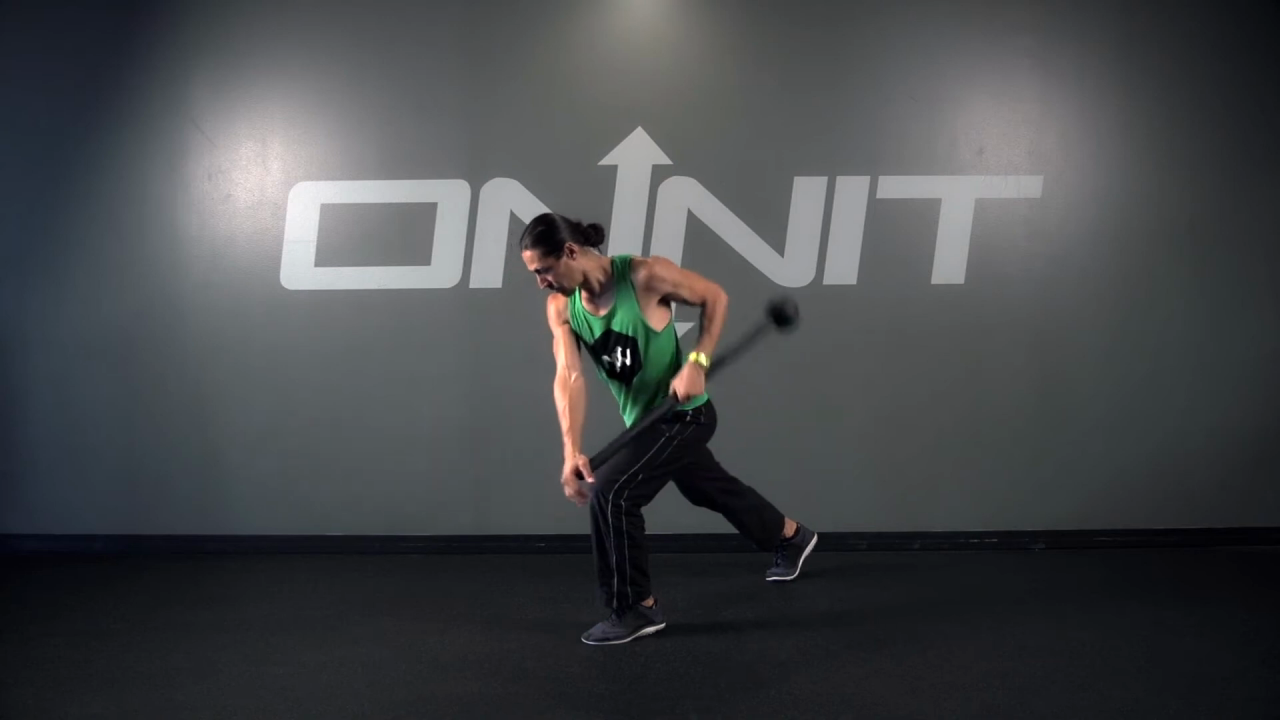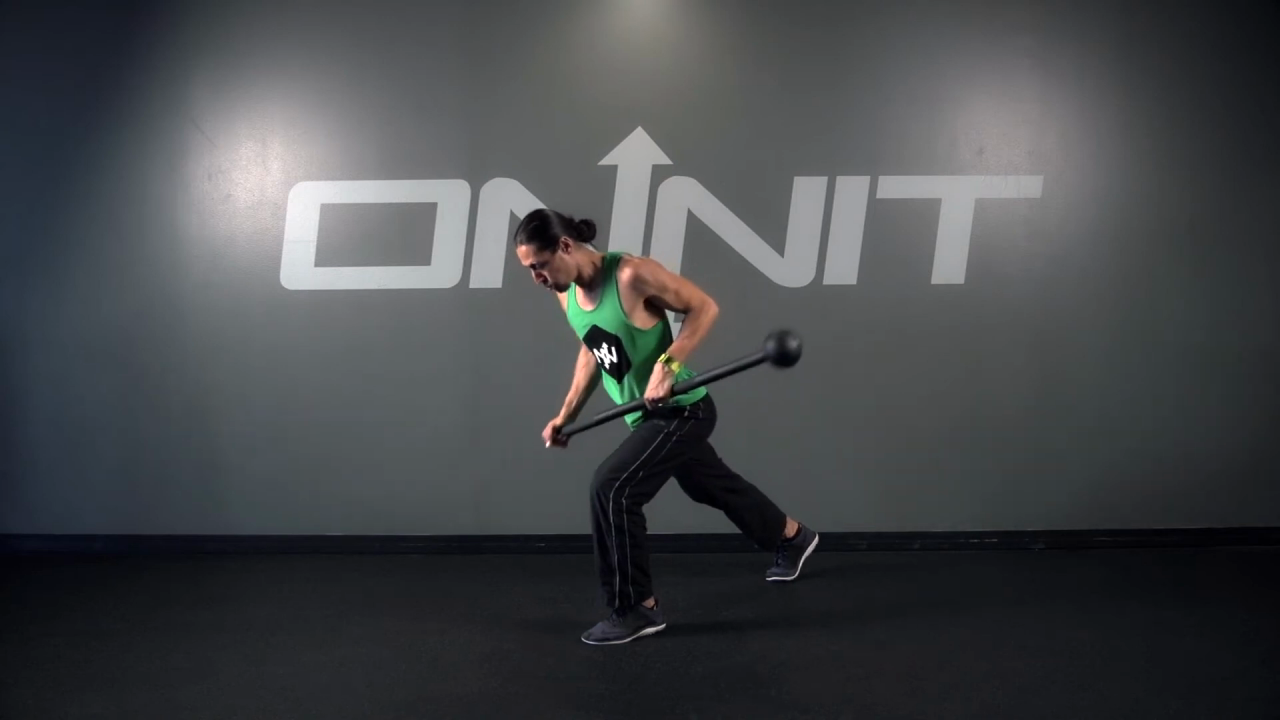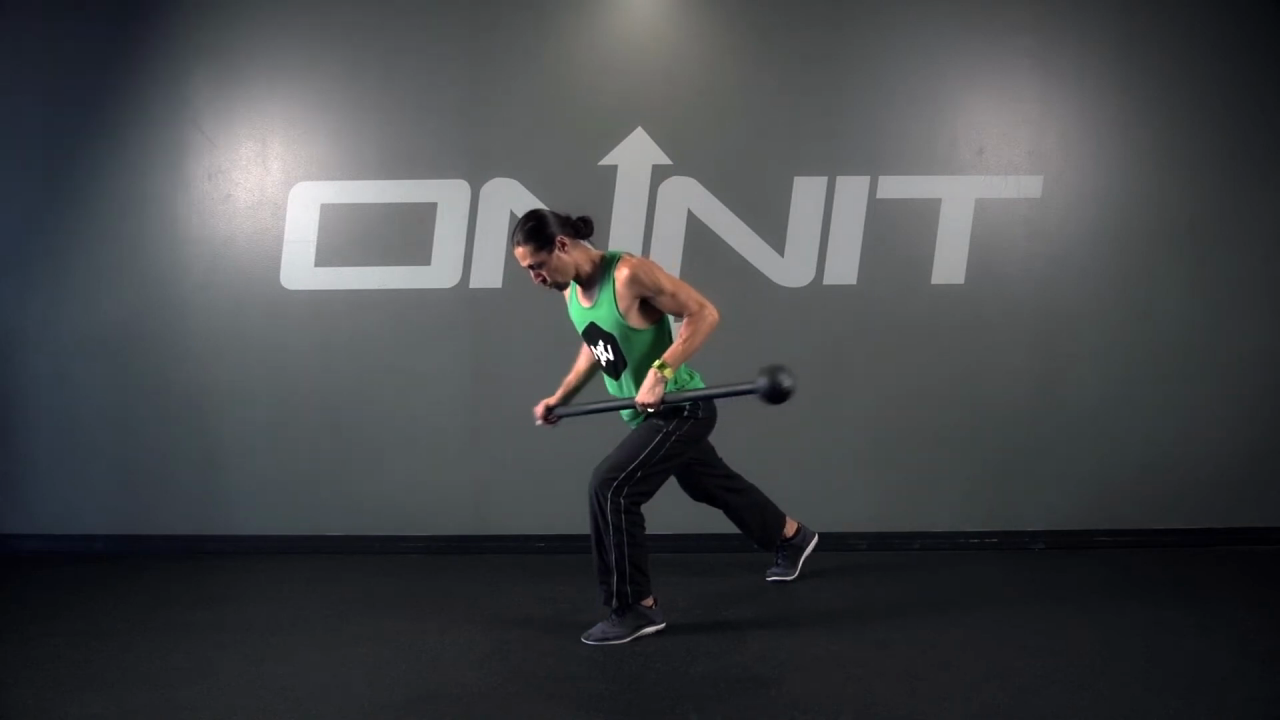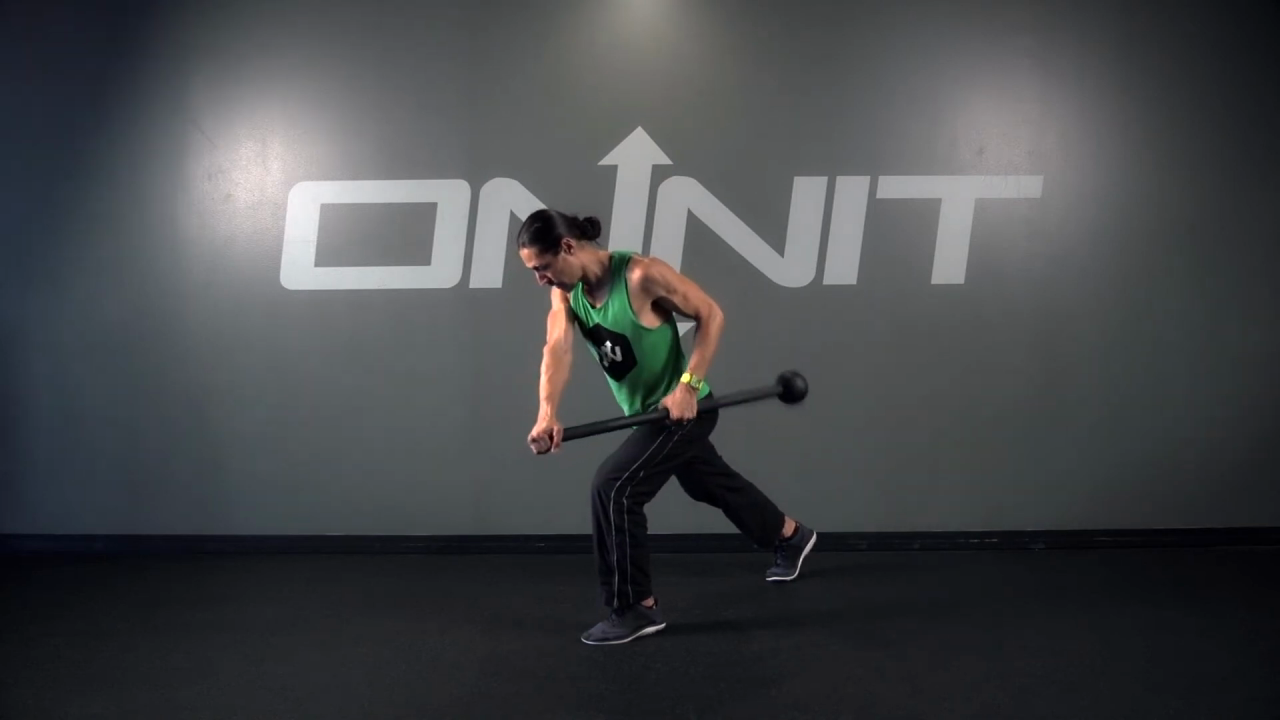
dt=1s
person 1, frame 1
left shoulder: (645, 275)
right shoulder: (560, 308)
left elbow: (715, 297)
right elbow: (569, 376)
left wrist: (696, 361)
right wrist: (571, 450)
left hip: (683, 411)
right hip: (644, 420)
left knee: (612, 490)
right knee: (711, 489)
left ankle: (636, 608)
right ankle: (791, 537)
person 1, frame 2
left shoulder: (632, 274)
right shoulder: (567, 294)
left elbow: (704, 307)
left wrist: (666, 366)
right wrist: (565, 415)
left hip: (681, 409)
right hip: (649, 417)
left knee: (611, 488)
right knee: (713, 486)
left ankle: (637, 609)
right ankle: (793, 537)
person 1, frame 3
left shoulder: (629, 273)
right shoulder: (570, 289)
left elbow: (703, 313)
left wrist: (660, 372)
right wrist: (560, 397)
left hip: (680, 408)
right hip: (653, 414)
left knee: (610, 488)
right knee: (712, 485)
left ankle: (636, 608)
right ankle: (792, 537)
person 1, frame 4
left shoulder: (641, 275)
right shoulder: (565, 290)
left elbow: (711, 314)
right elbow: (557, 349)
left wrist: (688, 385)
right wrist: (547, 413)
left hip: (681, 407)
right hip: (649, 412)
left knee: (613, 487)
right knee: (710, 484)
left ankle: (636, 608)
right ankle: (791, 536)
